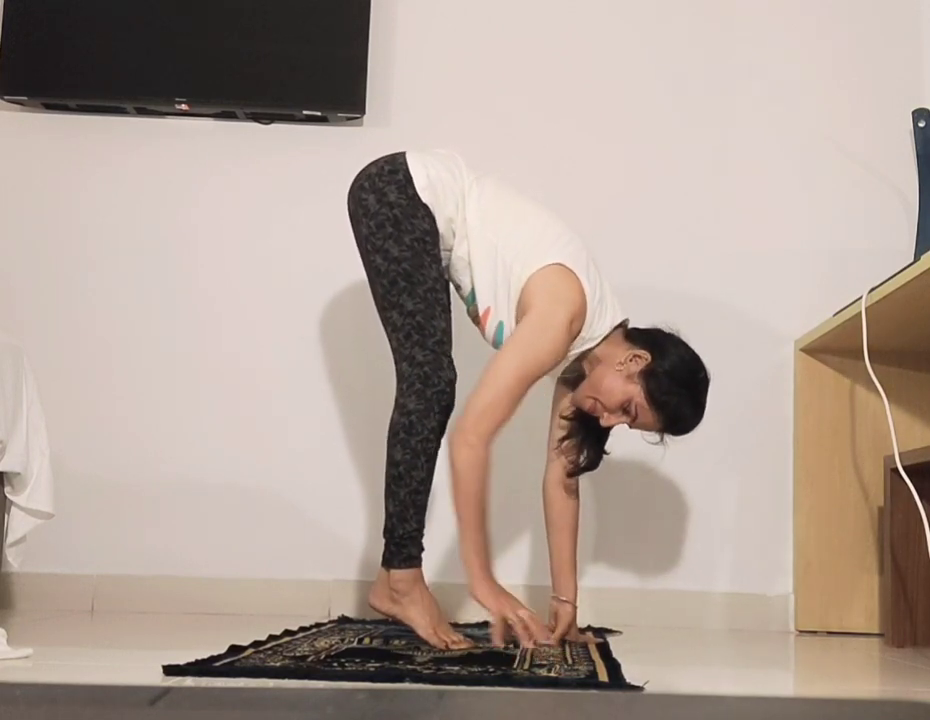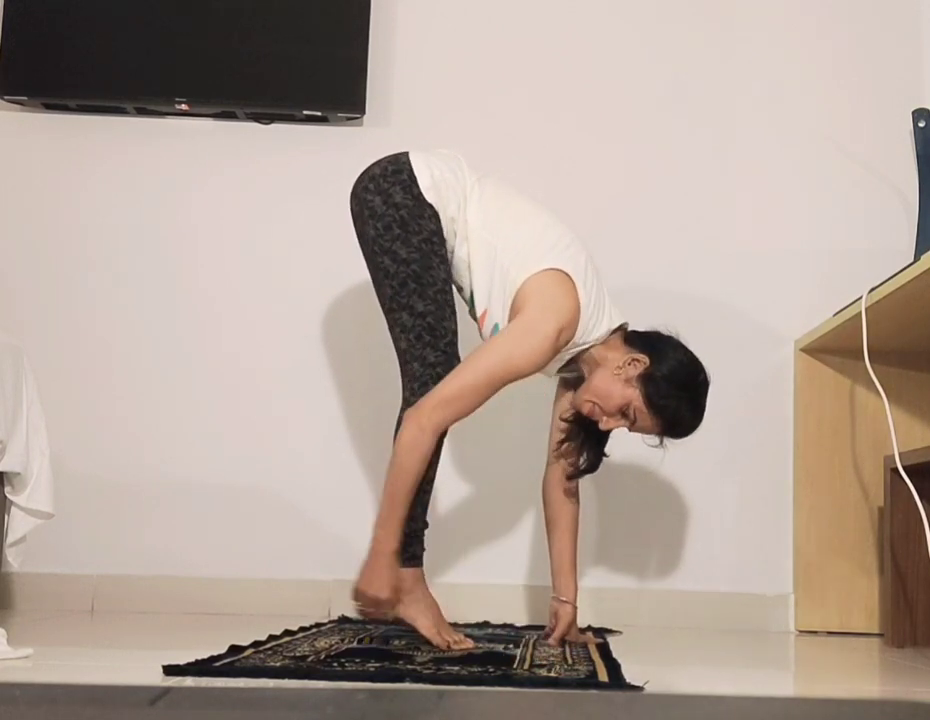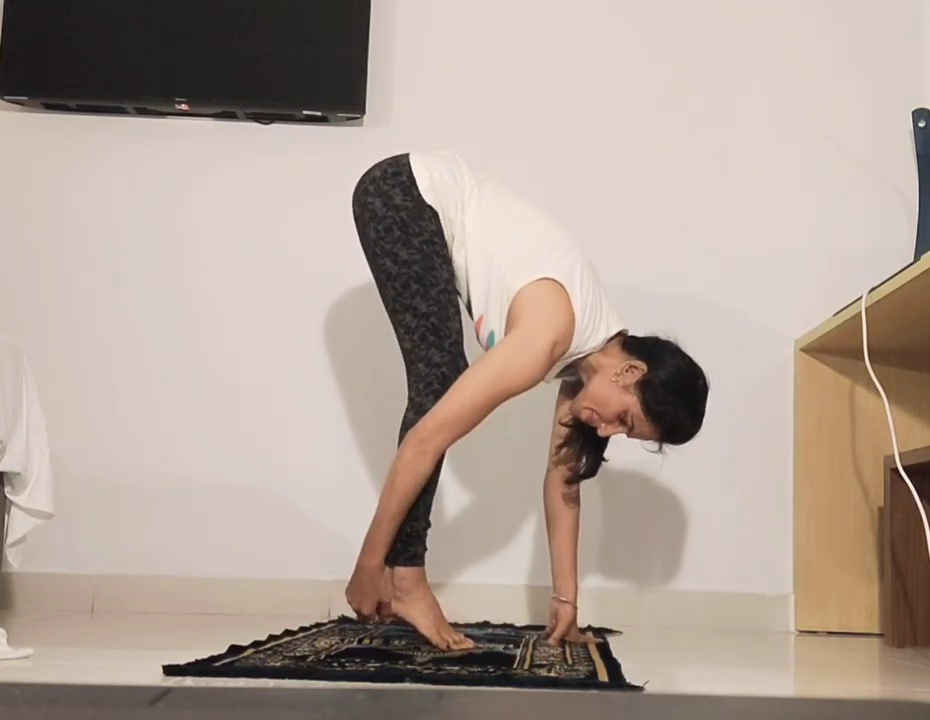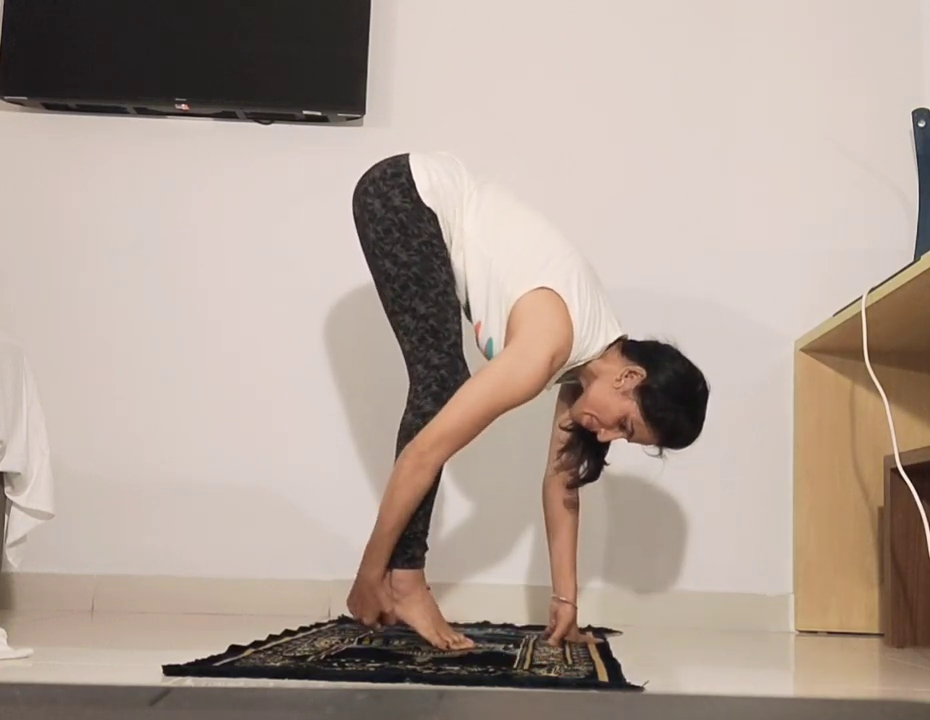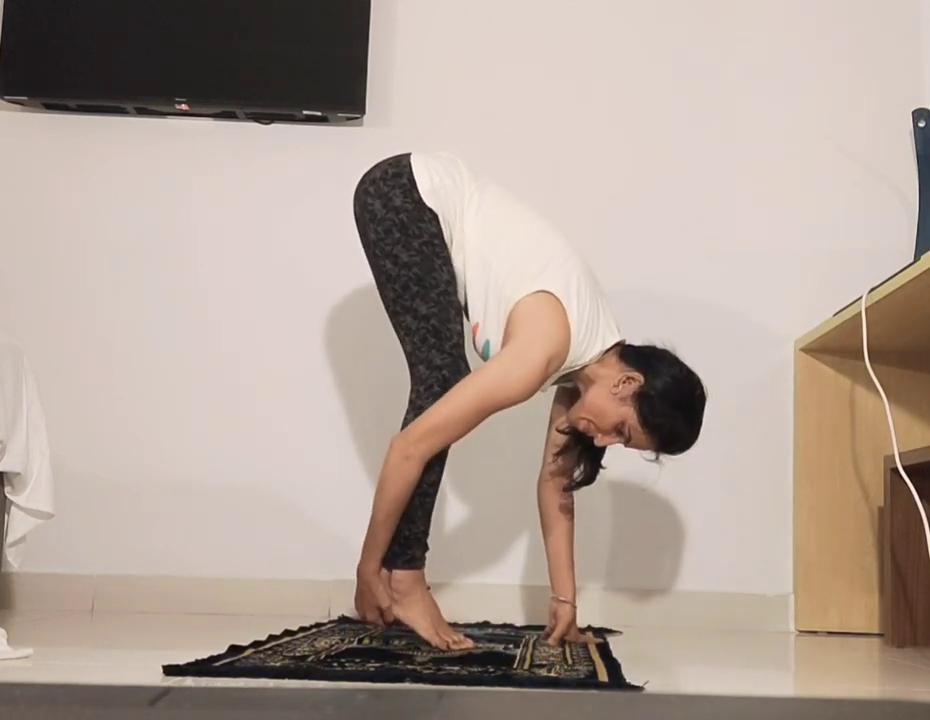
dt=0.3s
person 1, frame 1
left shoulder: (584, 348)
right shoulder: (564, 316)
left elbow: (562, 471)
right elbow: (469, 438)
left wrist: (564, 598)
right wrist: (481, 579)
left hip: (424, 209)
right hip: (399, 193)
left knee: (432, 389)
right knee: (429, 385)
left ankle: (399, 576)
right ankle: (400, 579)
person 1, frame 2
left shoulder: (585, 347)
right shoulder: (557, 323)
left elbow: (562, 474)
right elbow: (422, 419)
left wrist: (565, 597)
right wrist: (381, 557)
left hip: (428, 204)
right hip: (401, 191)
left knee: (437, 379)
right knee: (433, 378)
left ankle: (401, 583)
right ankle: (395, 577)
person 1, frame 3
left shoulder: (587, 350)
right shoulder: (551, 336)
left elbow: (563, 475)
right elbow: (423, 440)
left wrist: (565, 597)
right wrist: (369, 564)
left hip: (432, 205)
right hip: (402, 192)
left knee: (443, 385)
right knee: (439, 378)
left ankle: (401, 573)
right ankle: (404, 578)
person 1, frame 4
left shoulder: (586, 355)
right shoulder: (551, 345)
left elbow: (561, 479)
right elbow: (422, 453)
left wrist: (564, 598)
right wrist: (370, 575)
left hip: (437, 203)
right hip: (401, 192)
left knee: (441, 385)
right knee: (440, 380)
left ankle: (401, 577)
right ankle: (403, 581)
person 1, frame 5
left shoulder: (586, 358)
right shoulder: (549, 346)
left elbow: (555, 481)
right elbow: (408, 447)
left wrist: (564, 598)
right wrist: (368, 570)
left hip: (438, 202)
right hip: (402, 193)
left knee: (443, 385)
right knee: (440, 378)
left ankle: (399, 576)
right ankle: (402, 579)
